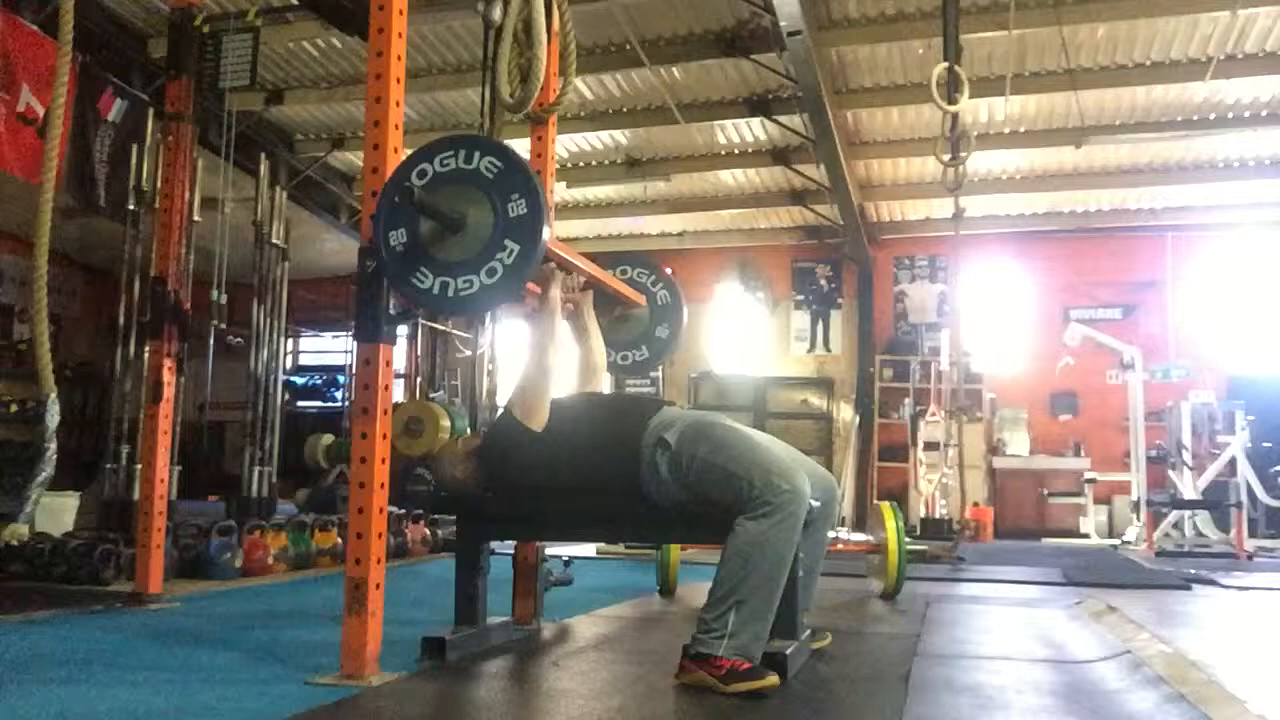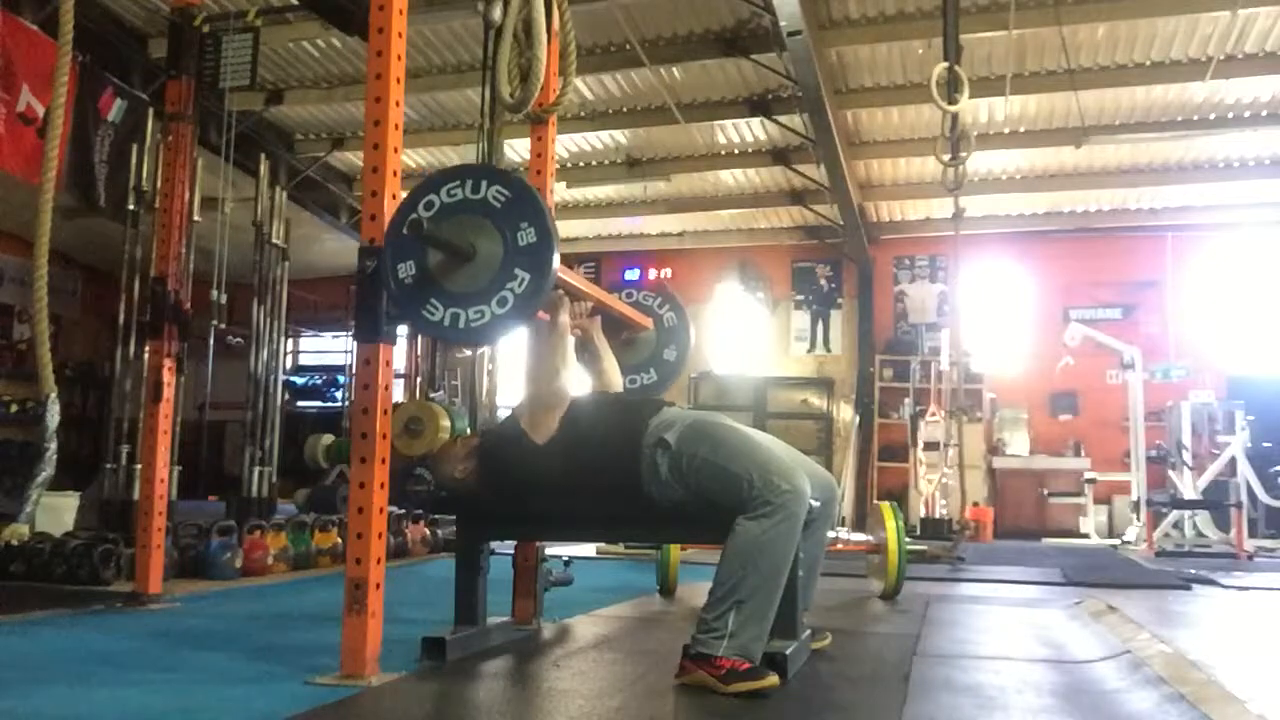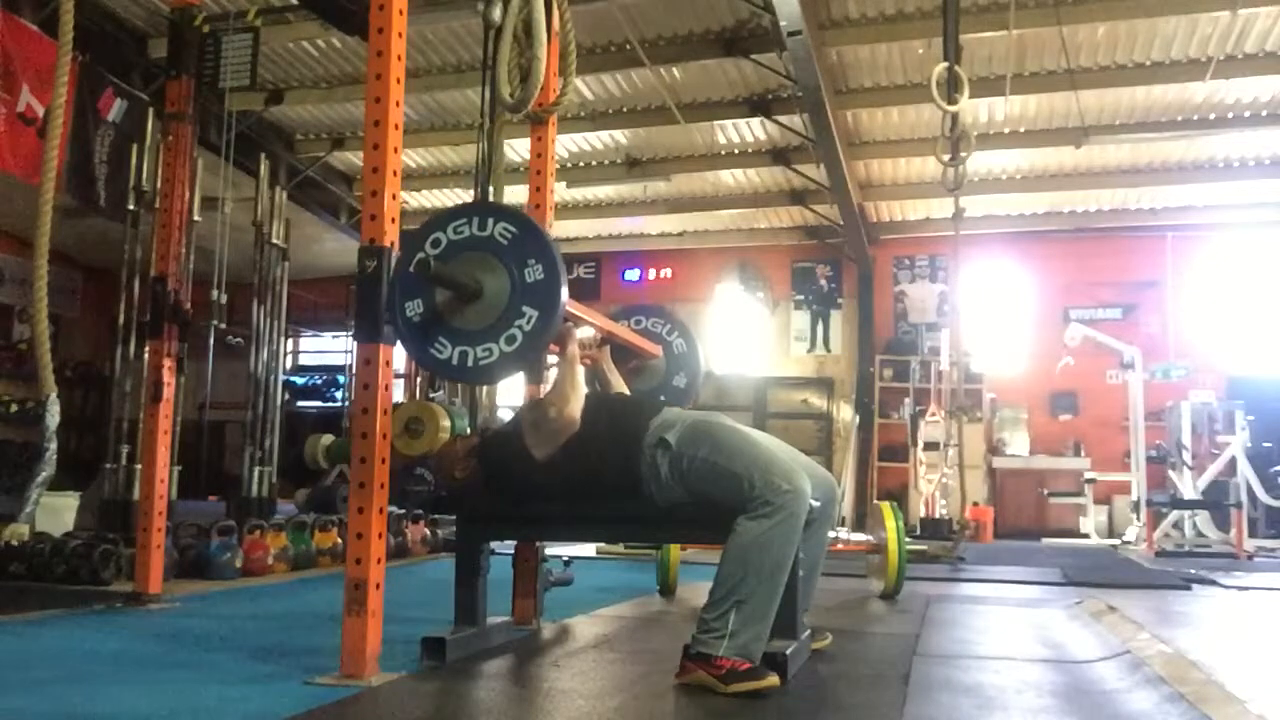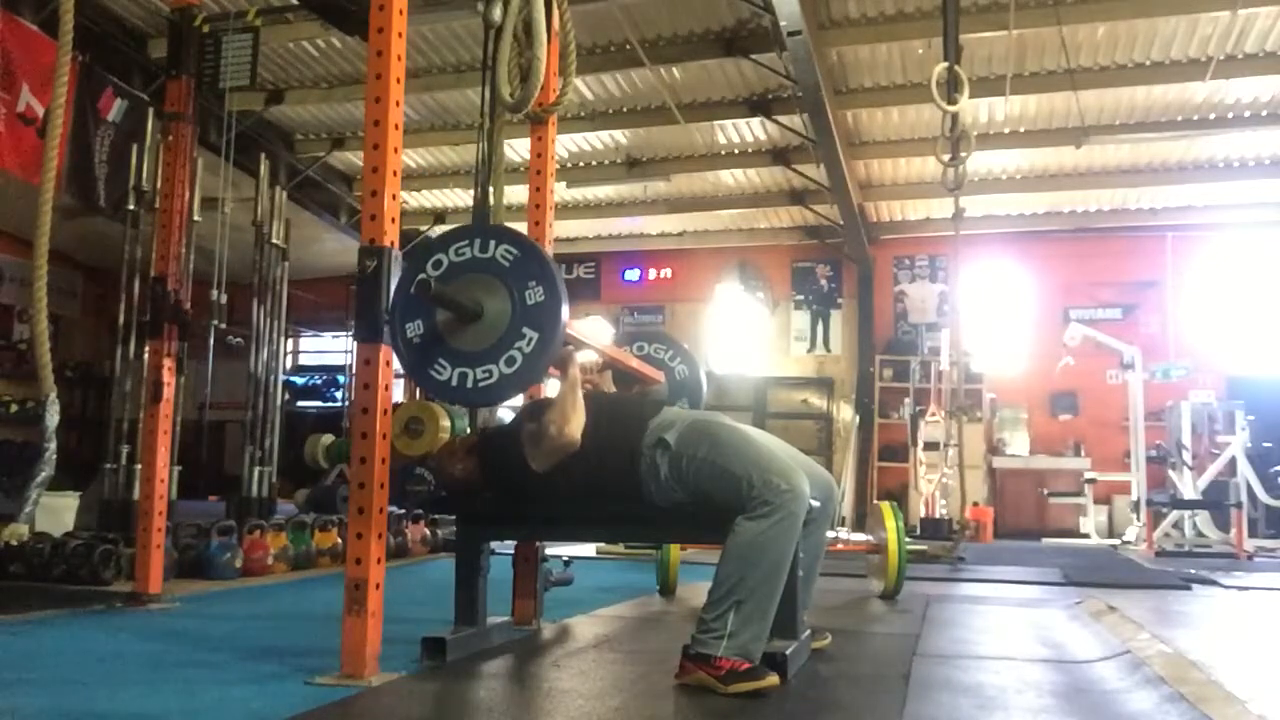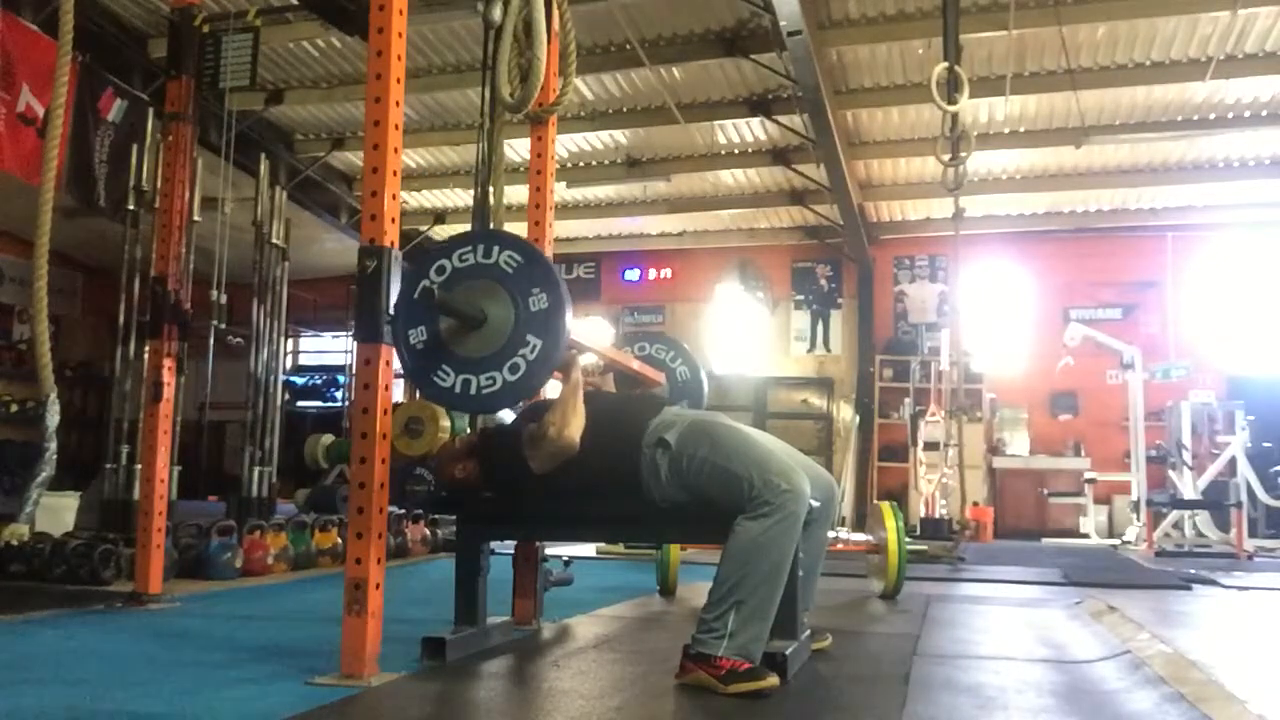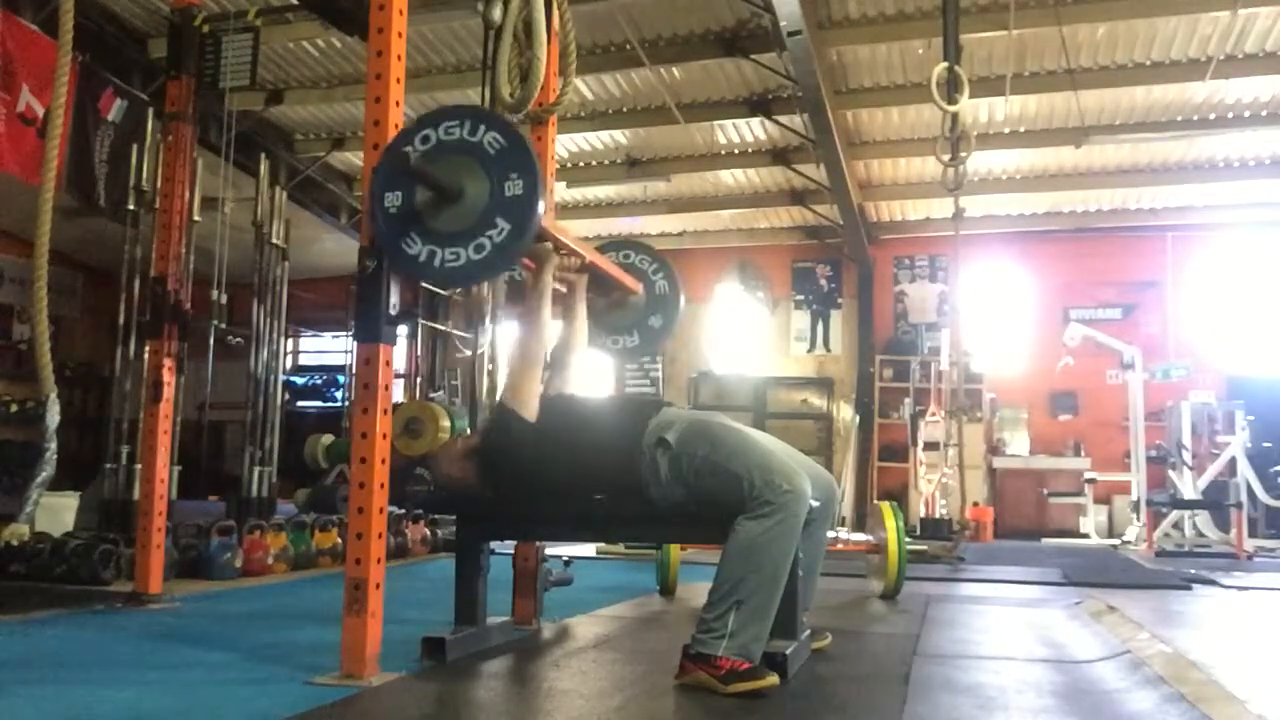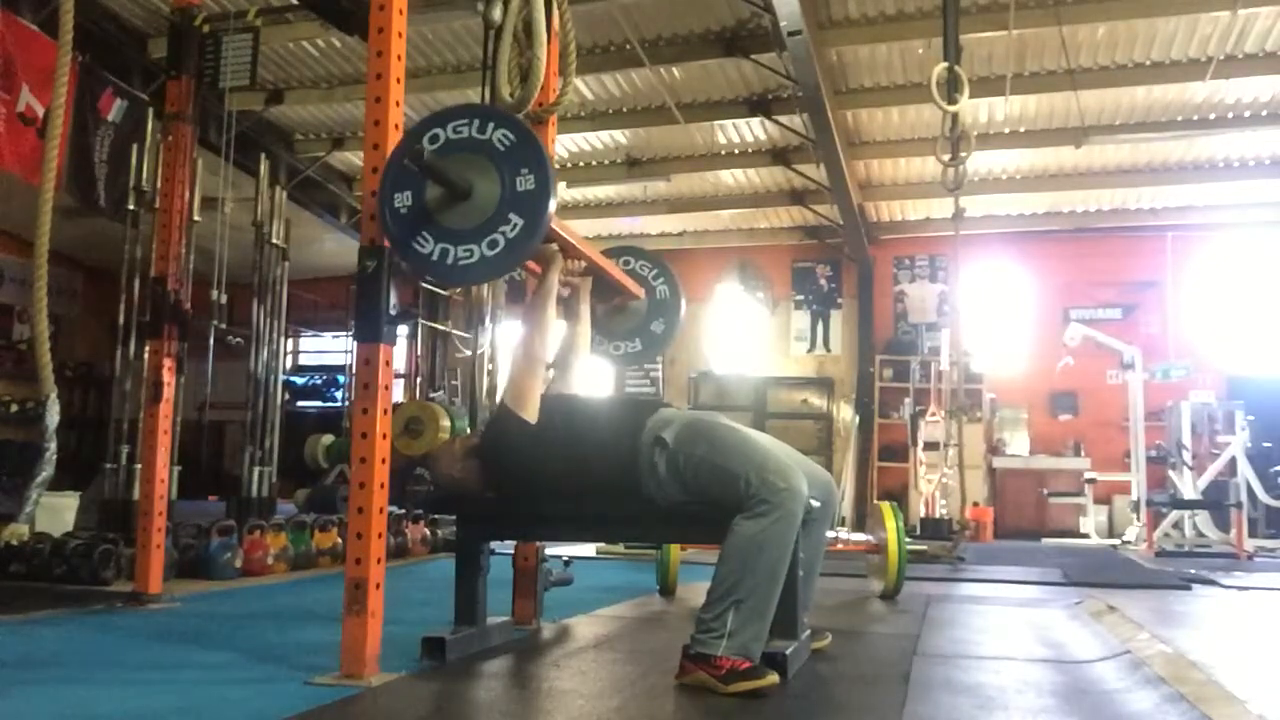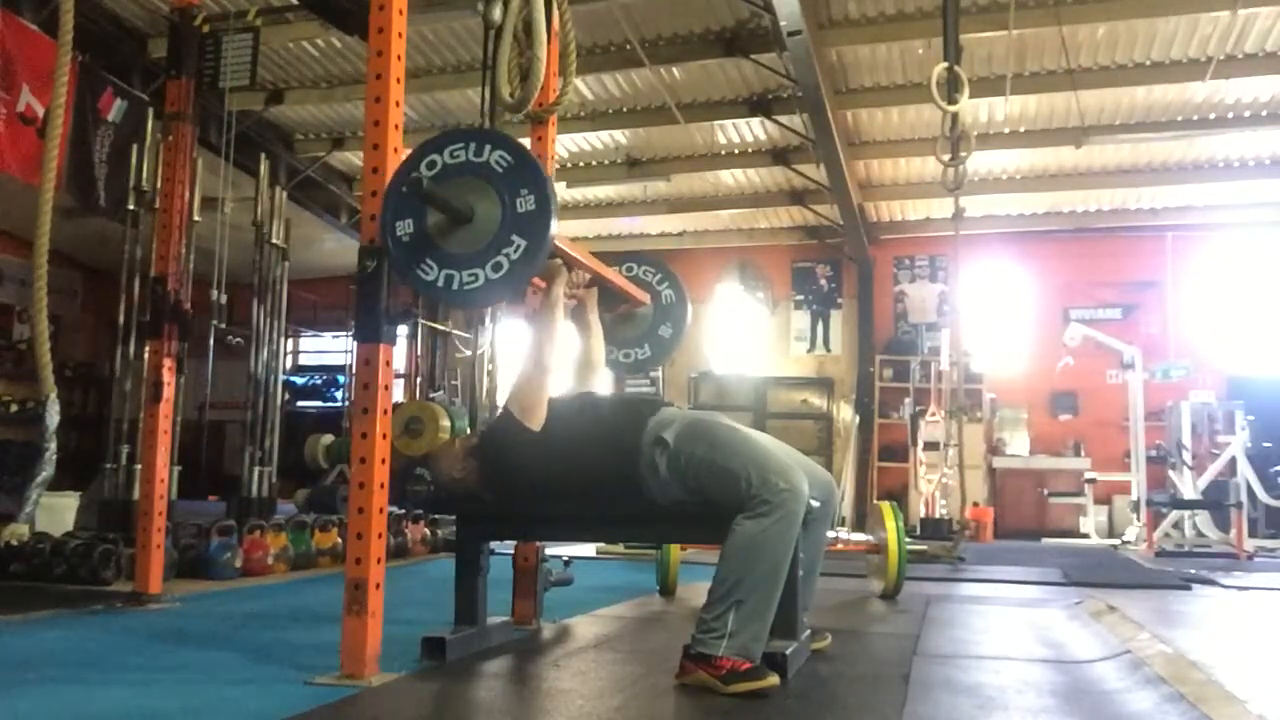
dt=0.7s
person 1, frame 1
left shoulder: (535, 435)
right shoulder: (505, 451)
left elbow: (593, 376)
right elbow: (539, 372)
left wrist: (583, 311)
right wrist: (549, 298)
left knee: (817, 489)
right knee: (782, 491)
left ankle: (780, 622)
right ankle: (716, 653)
person 1, frame 2
right shoulder: (502, 454)
left elbow: (610, 398)
right elbow: (553, 392)
left wrist: (593, 334)
right wrist: (558, 321)
left knee: (818, 491)
right knee: (782, 491)
right ankle: (715, 653)
person 1, frame 3
left shoulder: (518, 439)
right shoulder: (500, 453)
left elbow: (619, 414)
right elbow: (564, 417)
left wrist: (602, 363)
right wrist: (568, 350)
left knee: (818, 491)
right knee: (783, 492)
left ankle: (779, 621)
right ankle: (716, 652)
person 1, frame 4
left shoulder: (508, 442)
right shoulder: (501, 453)
right elbow: (565, 435)
left wrist: (602, 387)
right wrist: (570, 374)
left knee: (816, 490)
right knee: (782, 492)
left ankle: (777, 621)
right ankle: (717, 653)
person 1, frame 5
left shoulder: (510, 443)
right shoulder: (500, 455)
right elbow: (563, 440)
left wrist: (605, 389)
right wrist: (571, 376)
left knee: (818, 490)
right knee: (783, 492)
right ankle: (717, 654)
person 1, frame 6
left shoulder: (532, 433)
right shoulder: (503, 450)
left elbow: (562, 361)
right elbow: (529, 353)
left wrist: (578, 290)
right wrist: (543, 271)
left knee: (817, 490)
right knee: (784, 491)
left ankle: (779, 622)
right ankle: (717, 653)
person 1, frame 7
left shoulder: (532, 433)
right shoulder: (503, 449)
left elbow: (567, 365)
right elbow: (532, 355)
left wrist: (580, 295)
right wrist: (549, 273)
left knee: (816, 490)
right knee: (780, 490)
left ankle: (778, 622)
right ankle: (715, 653)
person 1, frame 8
left shoulder: (545, 433)
right shoulder: (503, 452)
left elbow: (589, 376)
right elbow: (539, 365)
left wrist: (587, 305)
right wrist: (554, 286)
left knee: (816, 490)
right knee: (782, 489)
left ankle: (778, 622)
right ankle: (716, 652)
